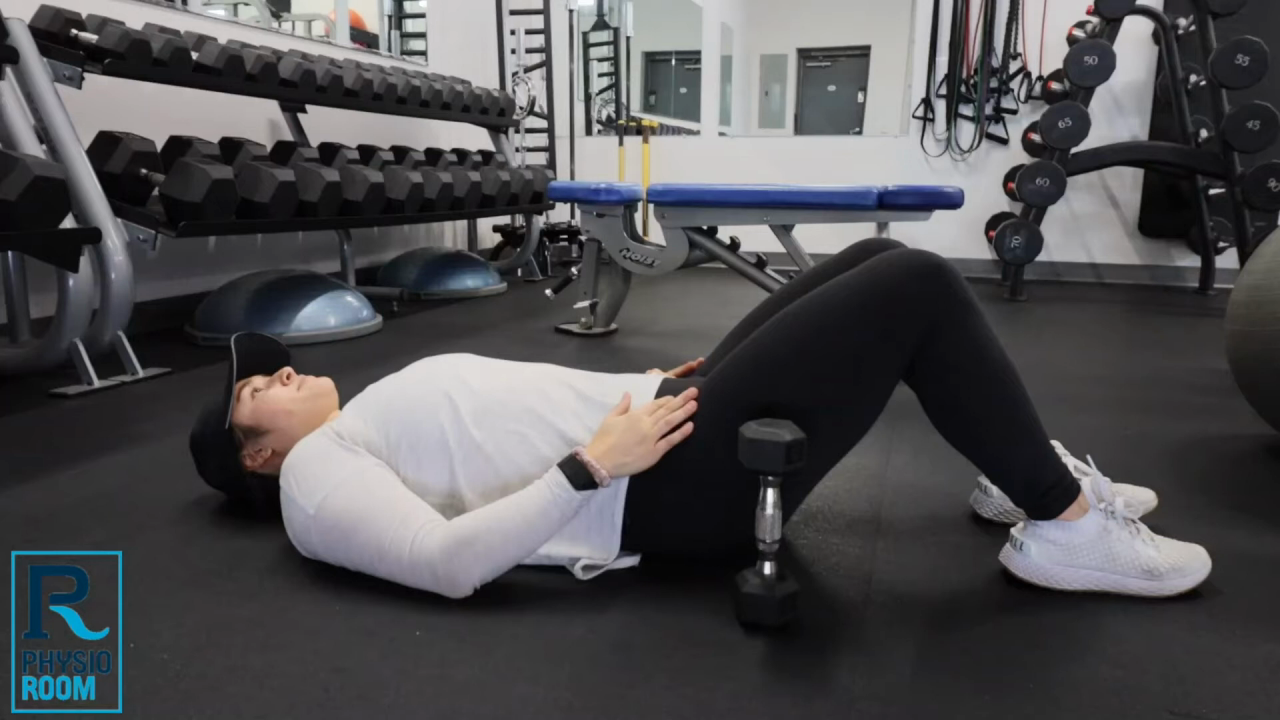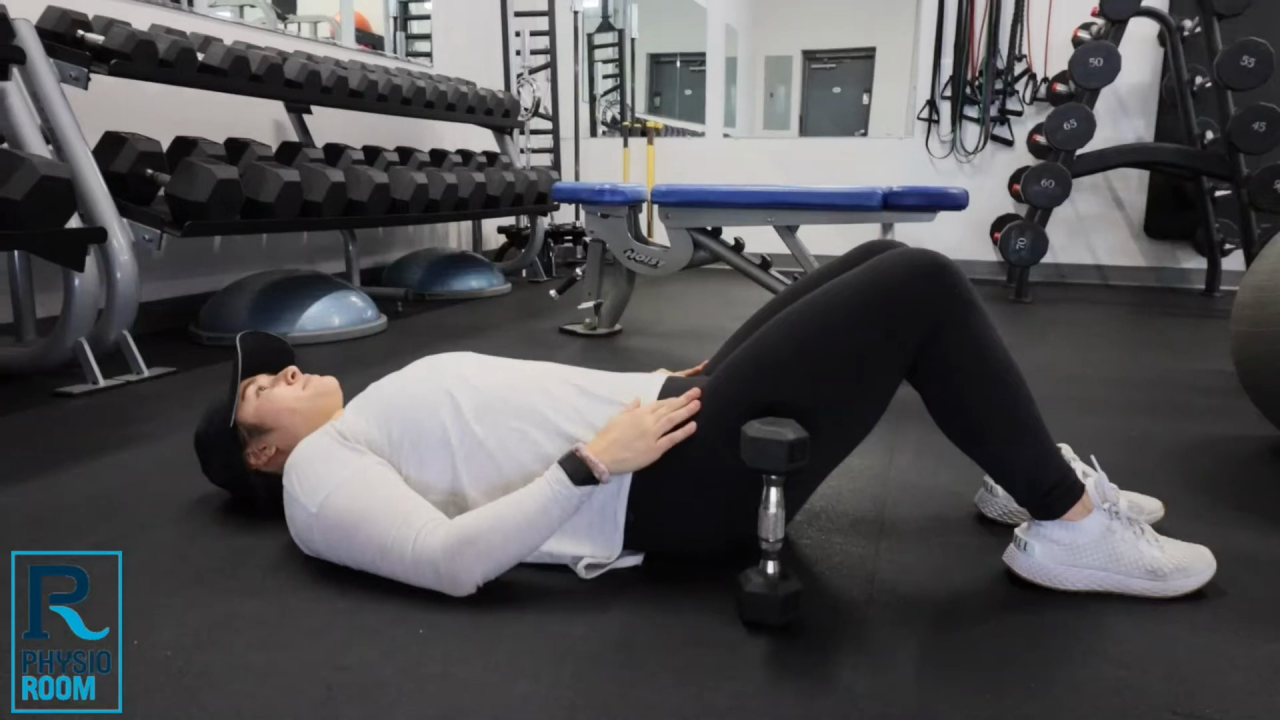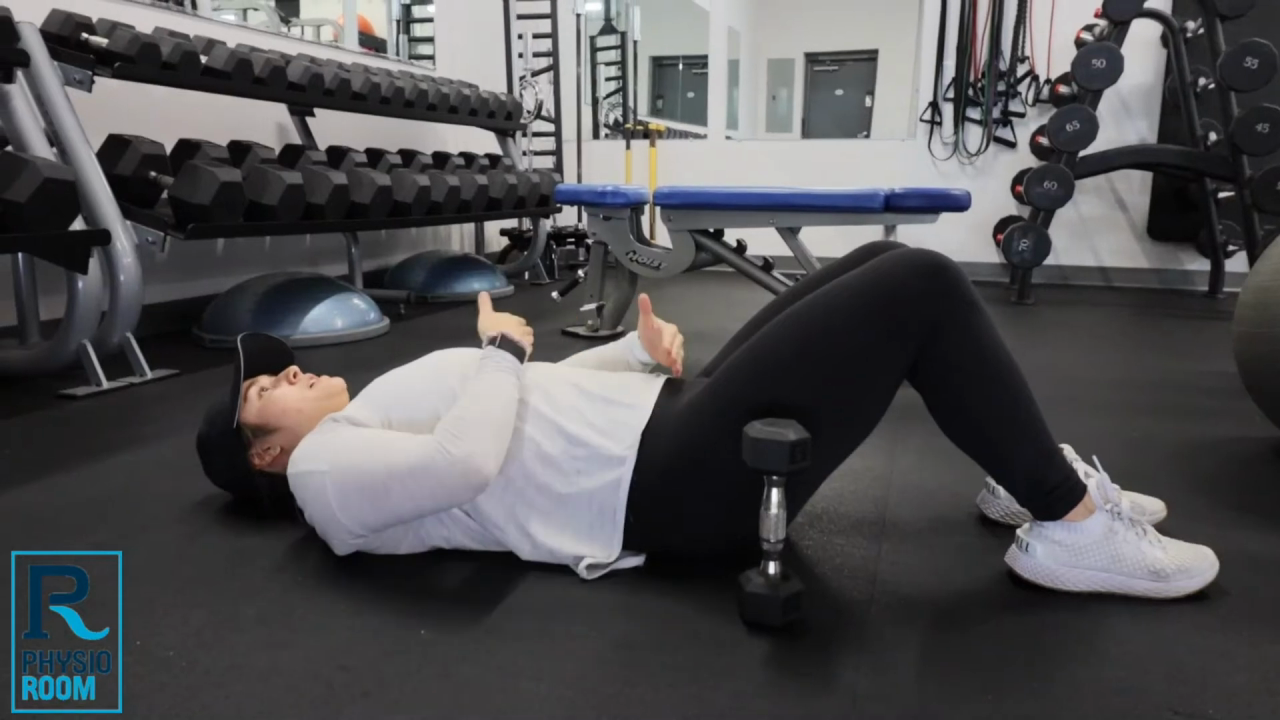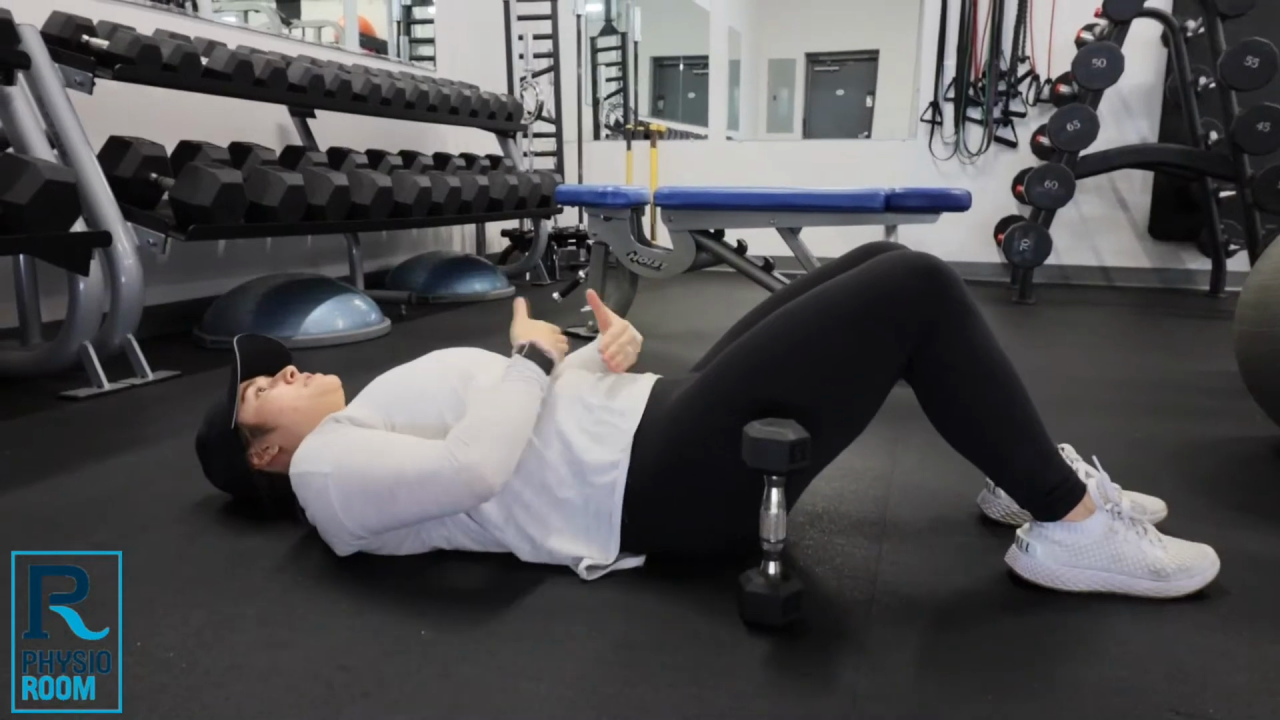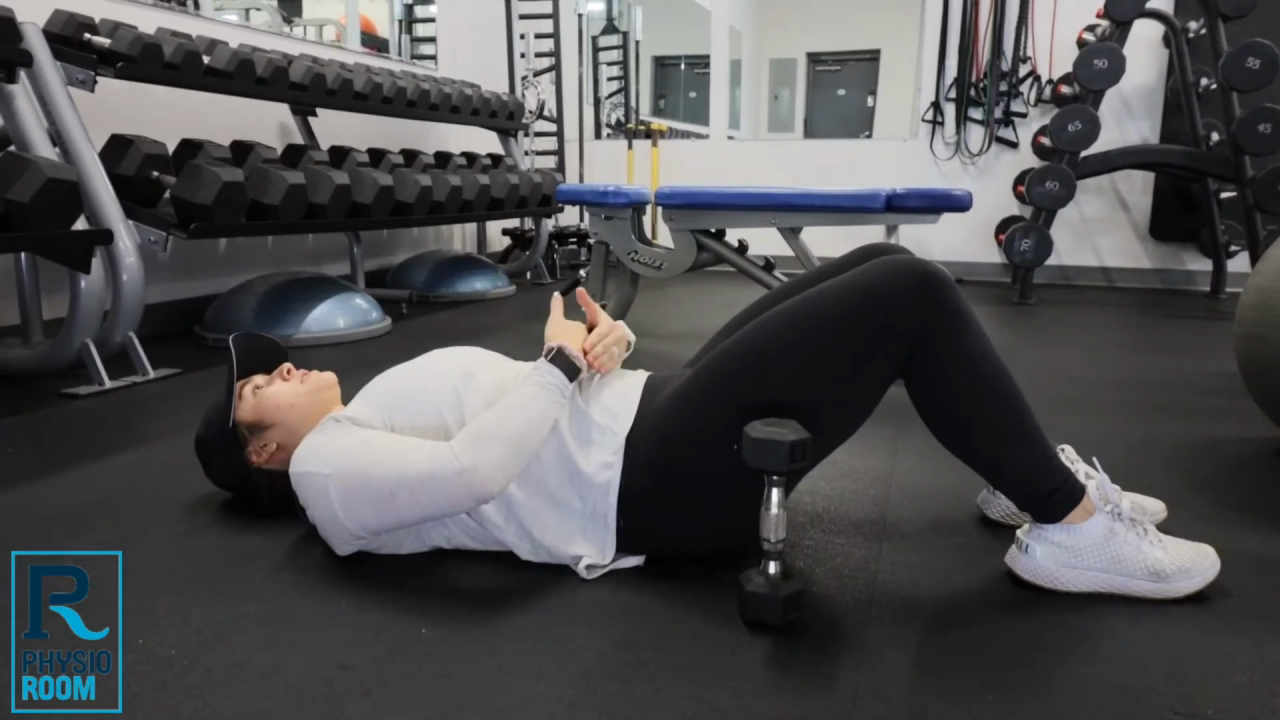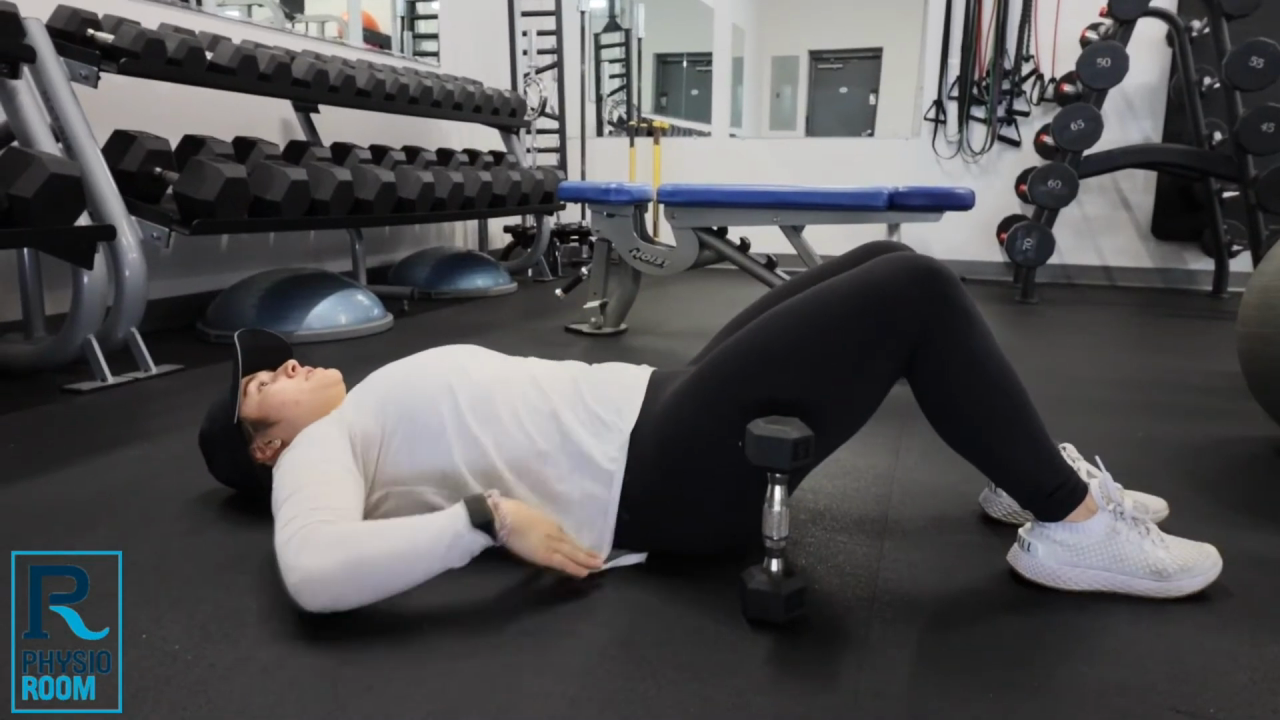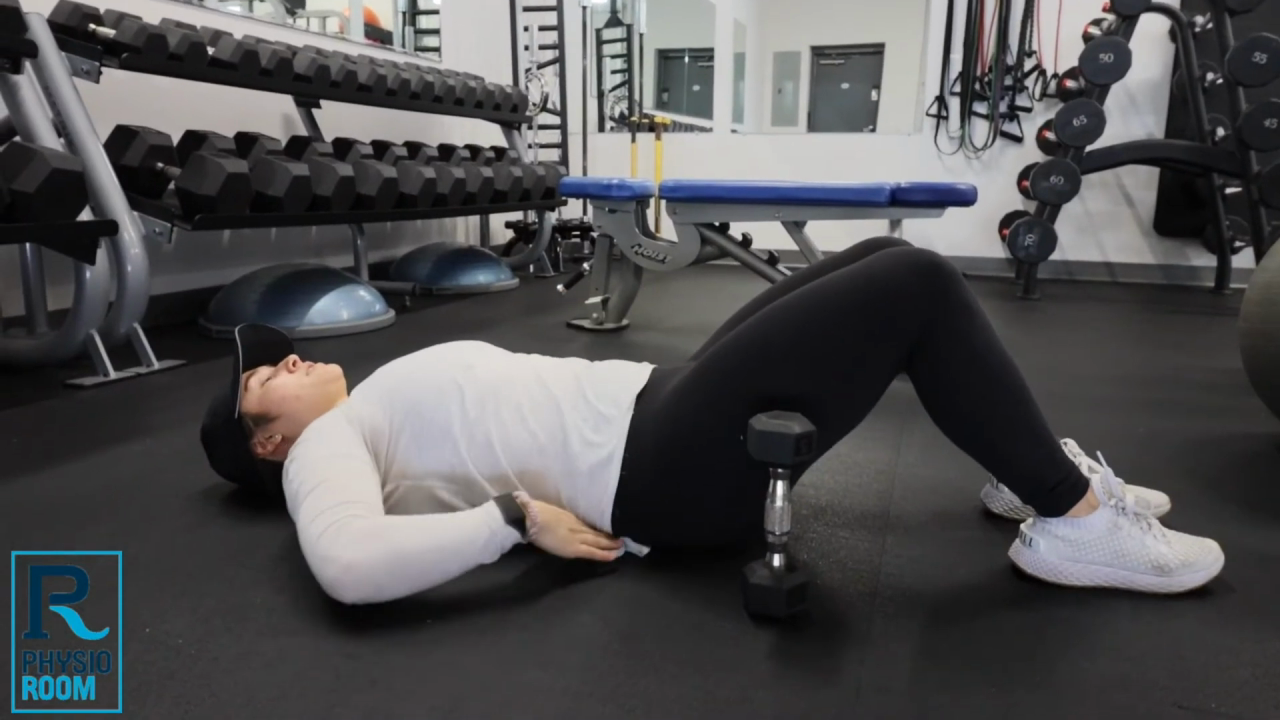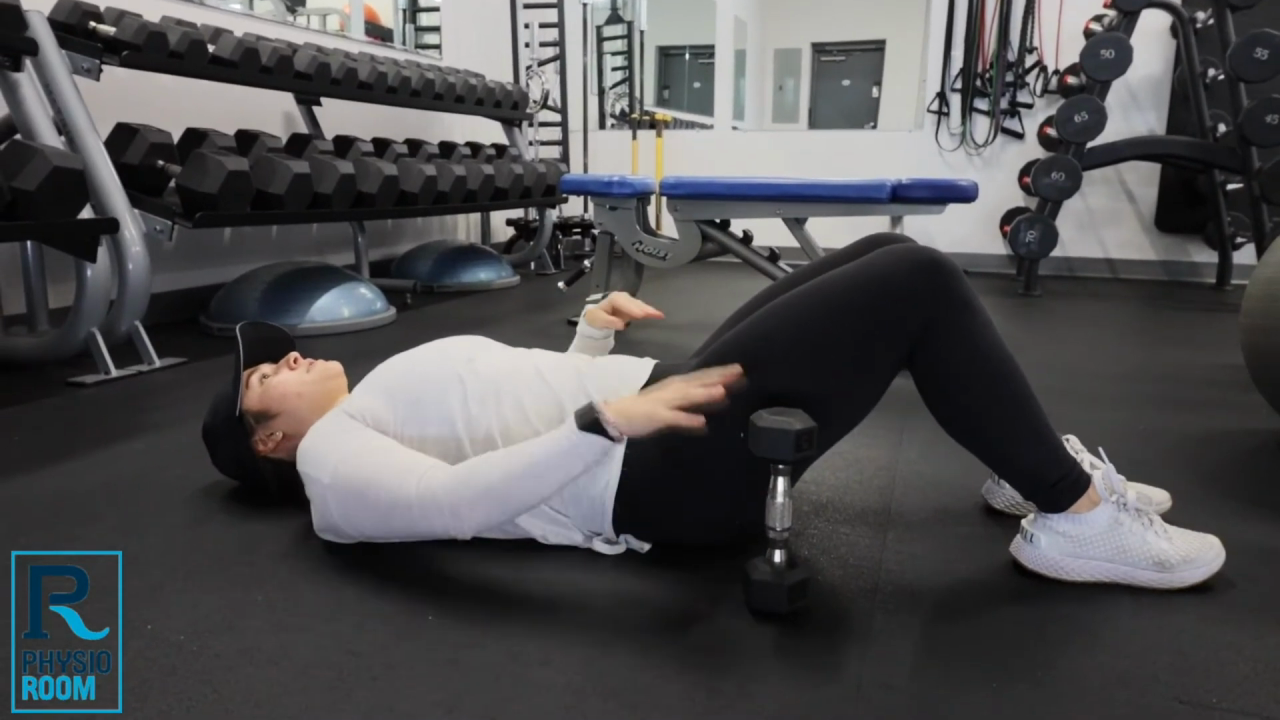
dt=0.5s
person 1, frame 1
left shoulder: (370, 427)
right shoulder: (317, 477)
right elbow: (449, 561)
left wrist: (653, 381)
right wrist: (591, 467)
left hip: (656, 421)
right hip: (674, 488)
left knee: (884, 263)
right knee: (917, 287)
left ankle: (1026, 473)
right ankle: (1065, 526)
person 1, frame 2
left shoulder: (373, 425)
right shoulder: (320, 477)
right elbow: (452, 560)
left wrist: (661, 382)
right wrist: (593, 466)
left hip: (656, 419)
right hip: (677, 491)
left knee: (889, 263)
right knee: (922, 290)
left ankle: (1029, 477)
right ankle: (1067, 526)
person 1, frame 3
left shoulder: (369, 420)
right shoulder: (327, 470)
right elbow: (467, 461)
left wrist: (641, 345)
right wrist: (500, 347)
left hip: (664, 421)
right hip: (677, 487)
left knee: (891, 266)
right knee: (923, 287)
left ankle: (1031, 478)
right ankle: (1070, 527)
person 1, frame 4
left shoulder: (367, 420)
right shoulder: (330, 471)
right elbow: (476, 468)
left wrist: (610, 347)
right wrist: (530, 356)
left hip: (656, 421)
right hip: (669, 487)
left knee: (888, 267)
right knee: (915, 290)
left ankle: (1032, 477)
right ankle: (1069, 525)
person 1, frame 5
left shoulder: (369, 420)
right shoulder: (328, 470)
right elbow: (476, 468)
left wrist: (601, 344)
right wrist: (560, 359)
left hip: (652, 420)
right hip: (660, 486)
left knee: (886, 269)
right knee: (911, 298)
left ankle: (1031, 478)
right ankle: (1071, 528)
person 1, frame 6
left shoulder: (374, 416)
right shoulder: (320, 452)
right elbow: (318, 574)
right wrist: (486, 517)
left hip: (653, 409)
right hip: (669, 479)
left knee: (891, 268)
right knee: (916, 293)
left ankle: (1032, 475)
right ankle: (1071, 525)
person 1, frame 7
left shoulder: (379, 412)
right shoulder: (326, 452)
right elbow: (357, 568)
right wrist: (518, 513)
left hip: (656, 407)
right hip: (667, 475)
left knee: (890, 262)
right knee: (918, 285)
left ankle: (1035, 471)
right ankle: (1075, 522)
person 1, frame 8
left shoulder: (380, 409)
right shoulder: (333, 458)
right elbow: (456, 501)
left wrist: (594, 331)
right wrist: (607, 419)
left hip: (652, 427)
right hip: (666, 478)
left knee: (893, 257)
right knee: (918, 287)
left ankle: (1035, 467)
right ankle: (1074, 517)
